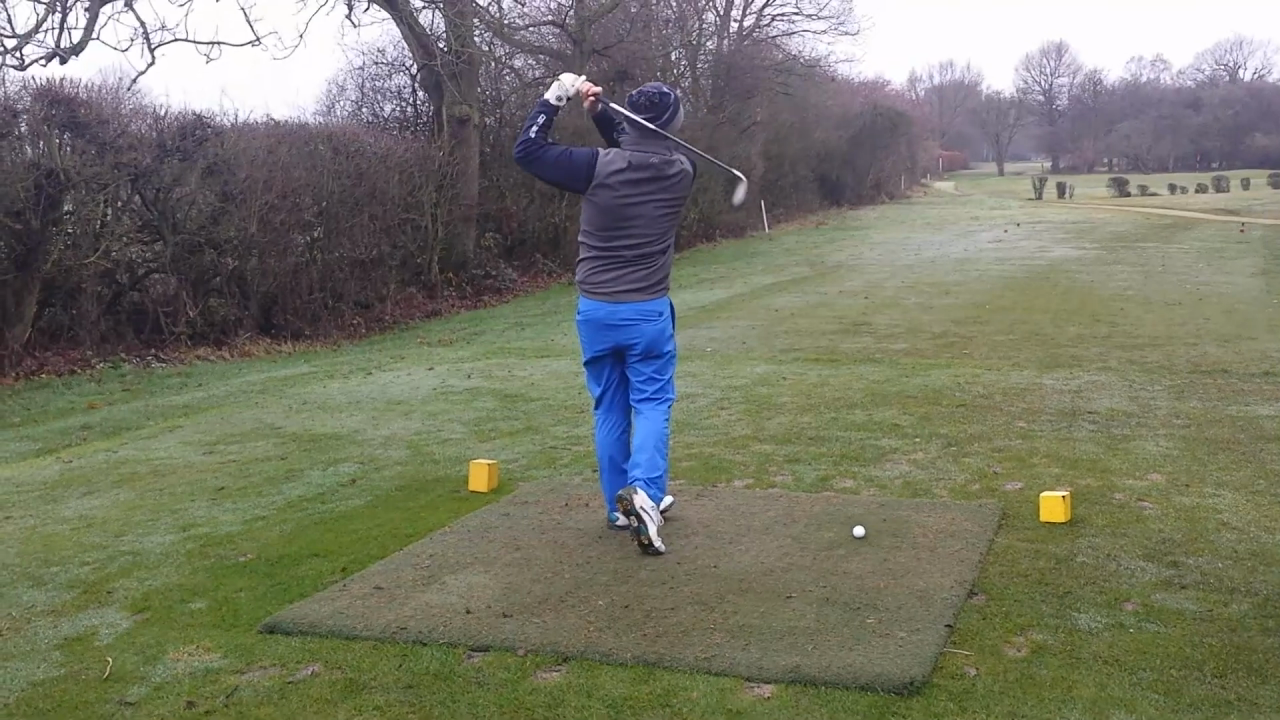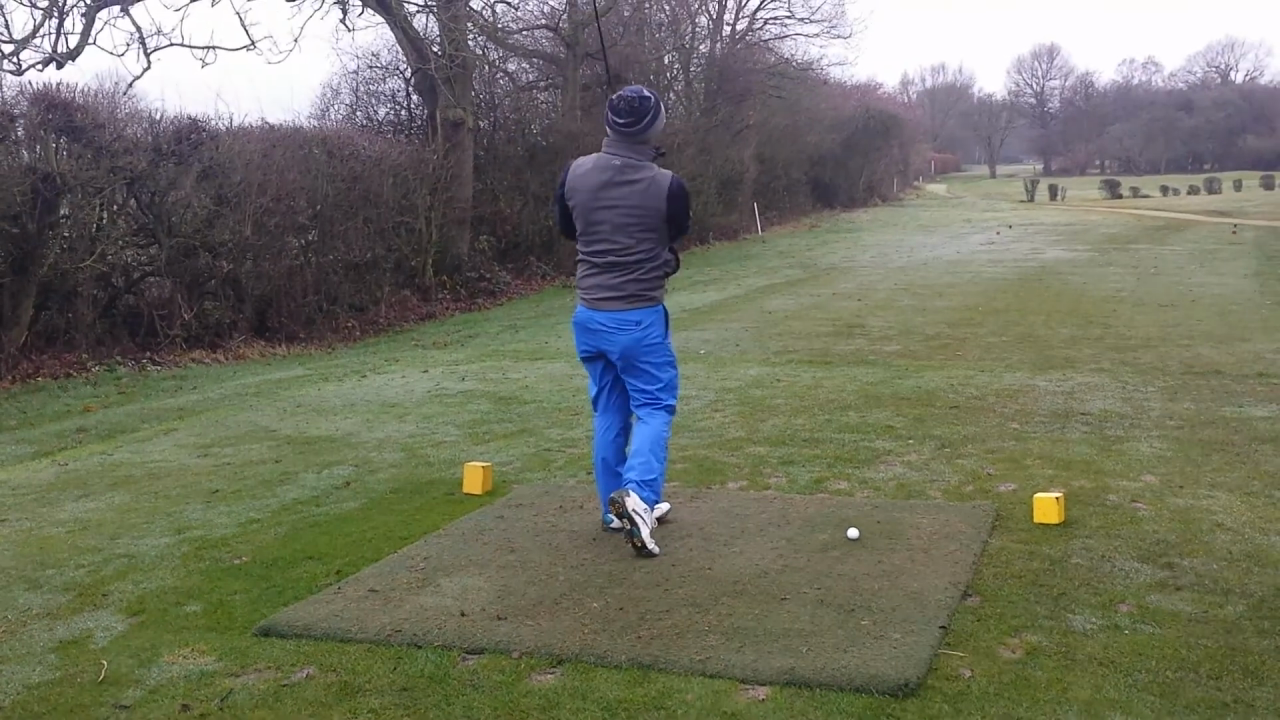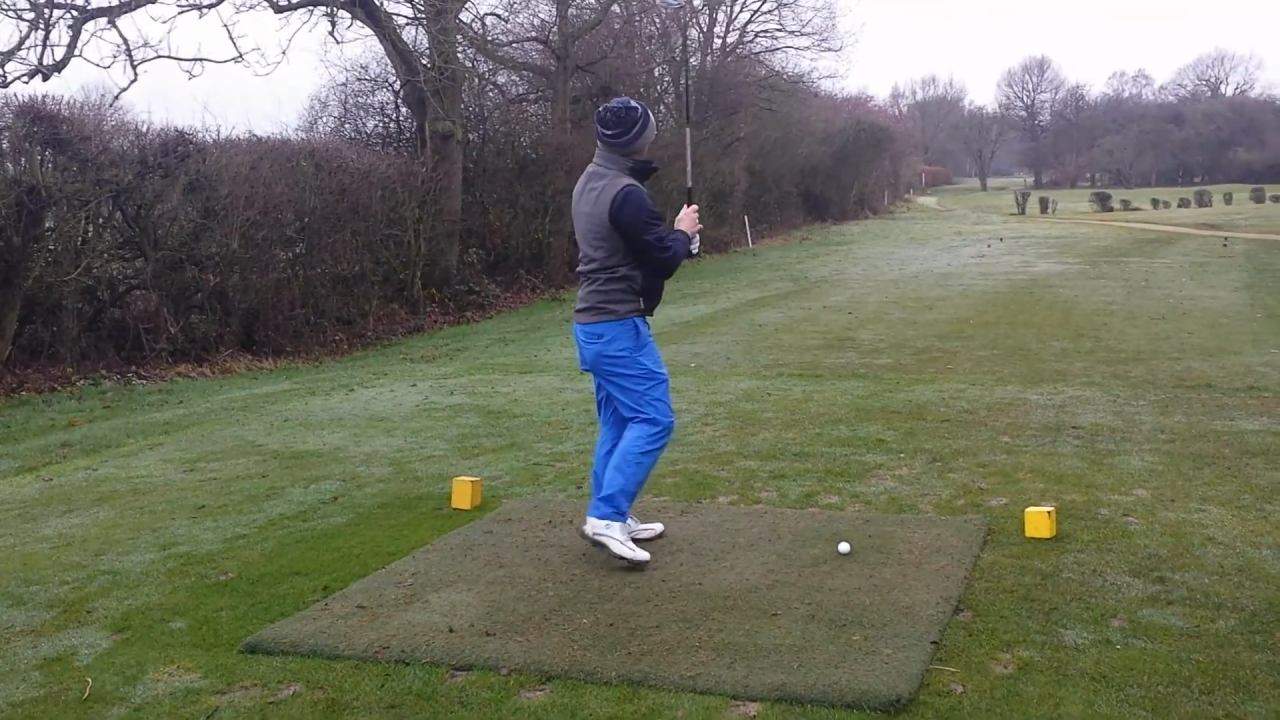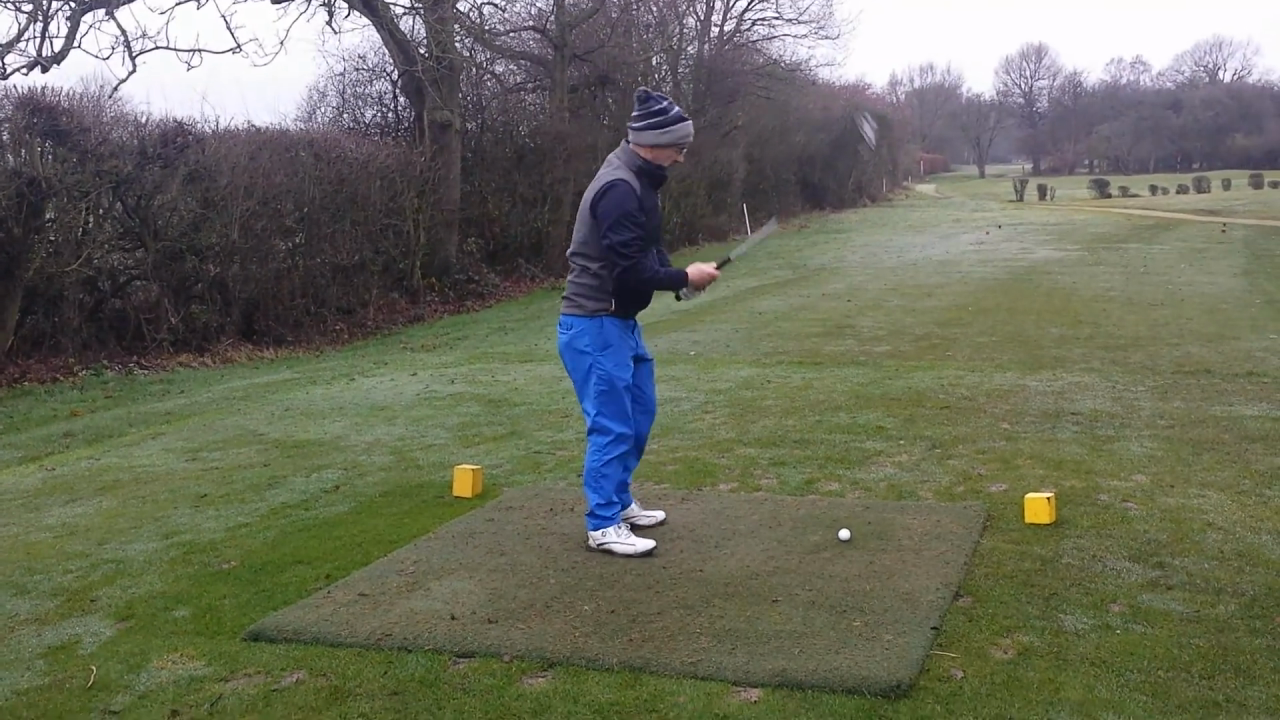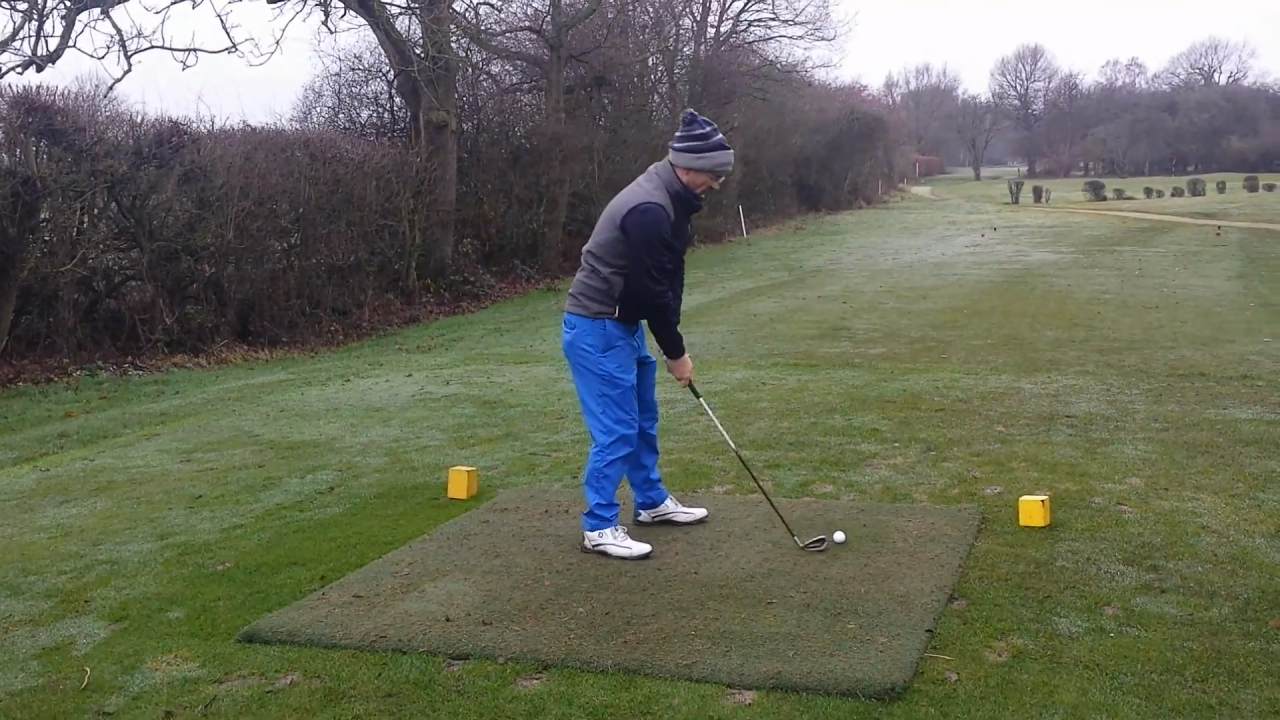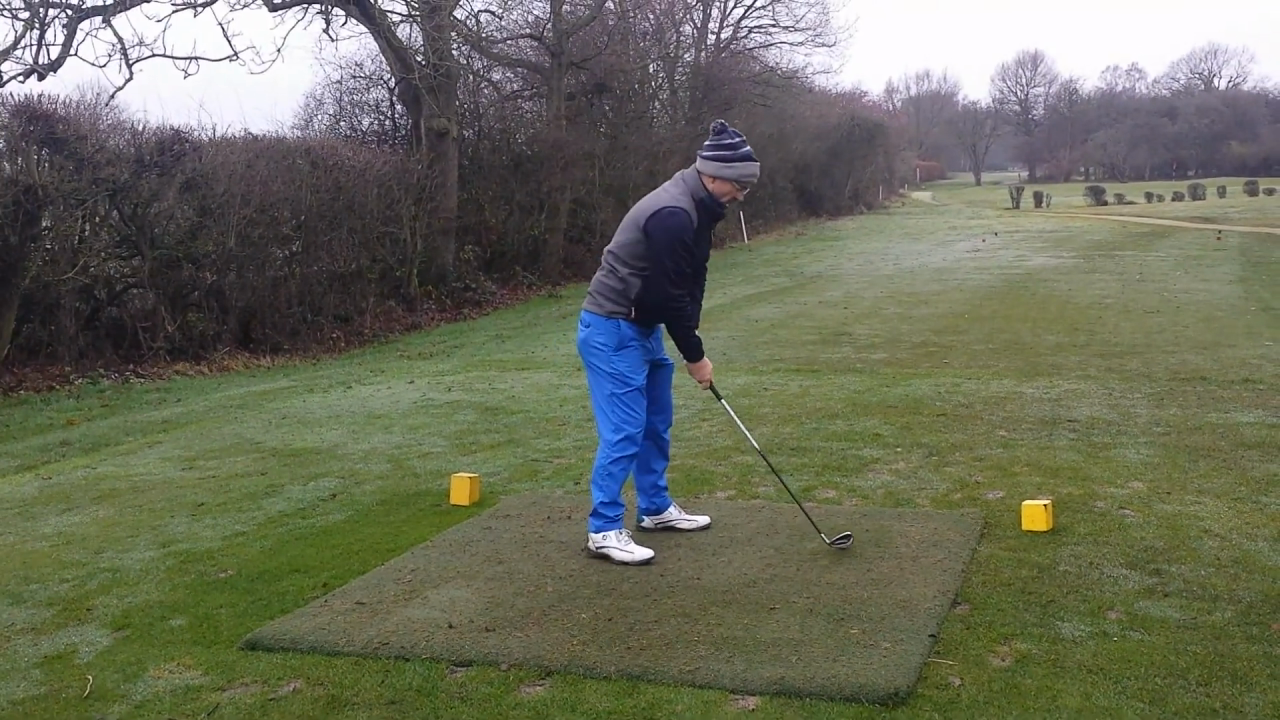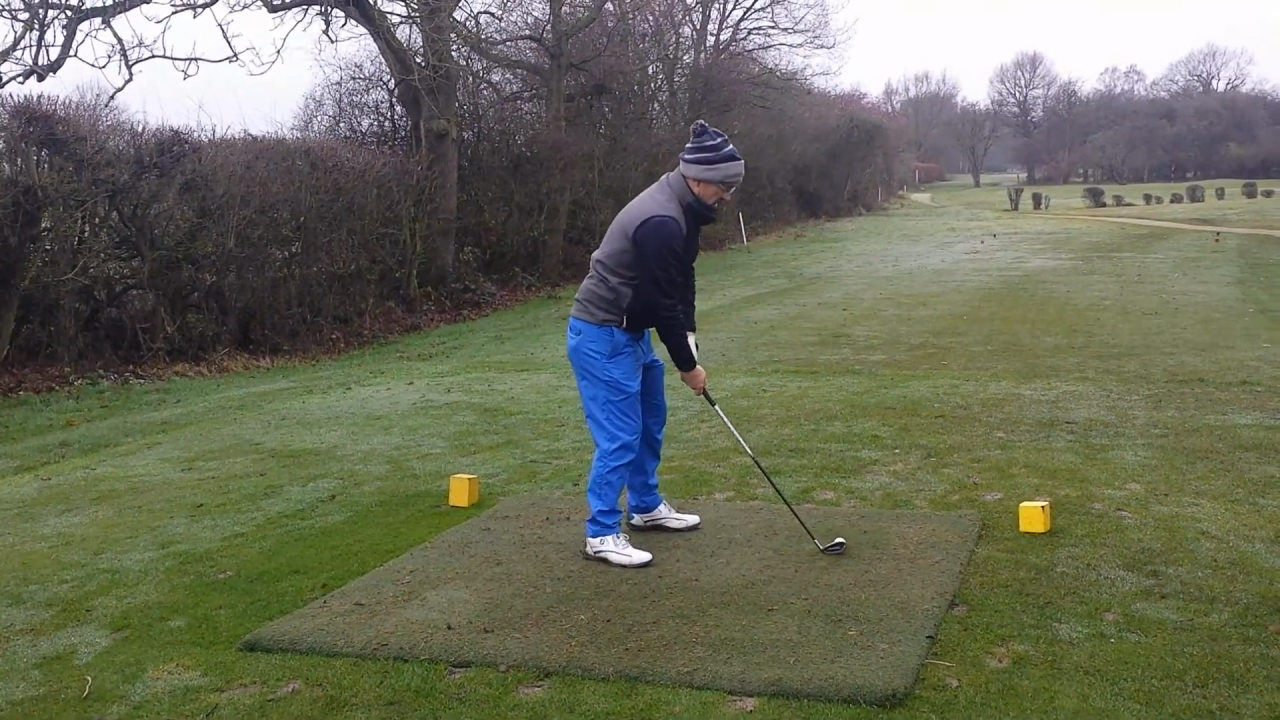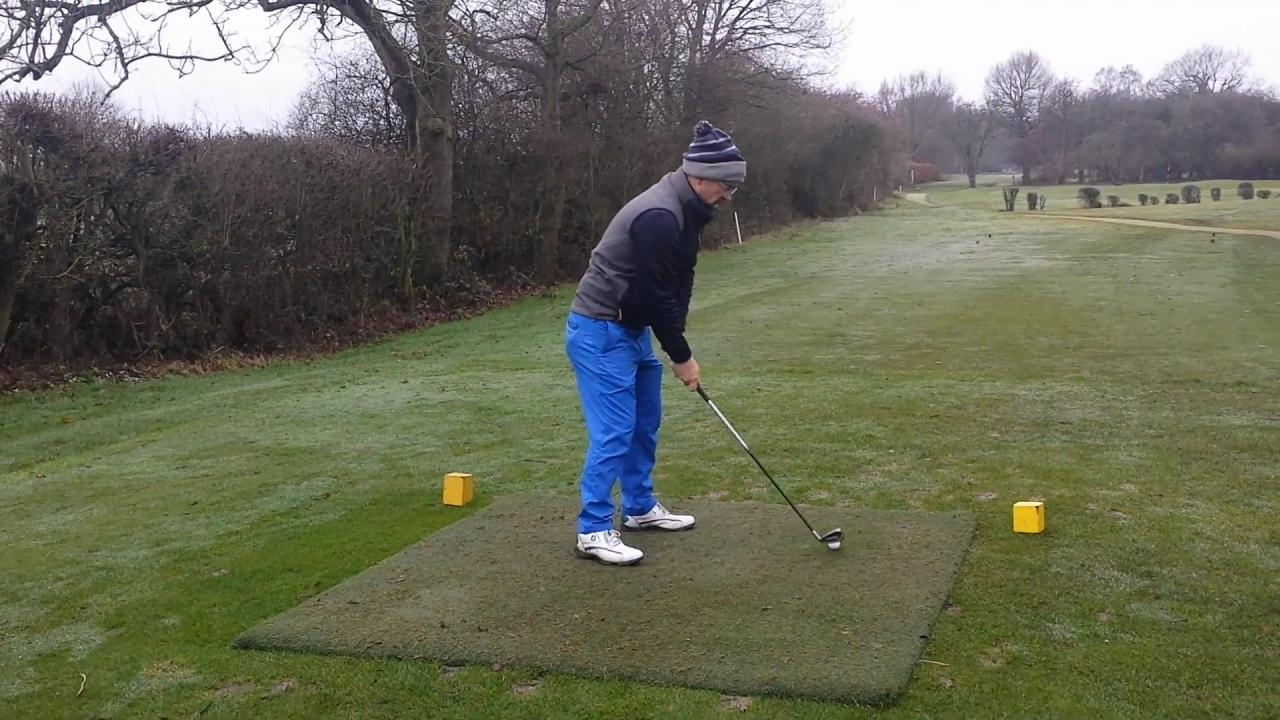
dt=0.5s
person 1, frame 1
left shoulder: (598, 166)
right shoulder: (682, 171)
left elbow: (527, 152)
left wrist: (555, 96)
right wrist: (598, 110)
left hip: (596, 310)
right hip: (649, 311)
left knee: (609, 408)
right knee: (653, 404)
left ankle: (621, 504)
right ankle: (645, 492)
person 1, frame 2
left shoulder: (577, 173)
right shoulder: (667, 186)
right elbow: (677, 232)
left hip: (590, 315)
right hip: (639, 317)
left knee: (609, 411)
right knee: (654, 408)
left ankle: (615, 507)
right ankle: (639, 495)
person 1, frame 3
left shoulder: (591, 182)
right shoulder: (627, 194)
right elbow: (660, 261)
left wrist: (675, 236)
right wrist: (684, 233)
left hip: (599, 324)
right hip: (618, 326)
left knee: (620, 423)
right knee: (652, 422)
left ankle: (611, 517)
right ankle: (604, 518)
person 1, frame 4
left shoulder: (633, 179)
right shoulder: (620, 189)
left elbow: (639, 254)
right elbow: (630, 268)
left wrist: (678, 273)
right wrist: (683, 276)
left hip: (617, 320)
right hip: (595, 324)
left knee: (638, 412)
right knee: (612, 424)
left ankle: (617, 502)
right ankle: (603, 525)
person 1, frame 5
left shoulder: (671, 198)
right shoulder: (650, 210)
left elbow: (667, 278)
right elbow: (651, 290)
left wrist: (672, 338)
right wrist: (675, 352)
left hip: (624, 323)
right hip: (597, 327)
left knee: (643, 417)
right knee: (615, 428)
left ankle: (652, 501)
right ankle: (599, 527)
person 1, frame 6
left shoulder: (695, 206)
right shoulder: (672, 214)
left elbow: (691, 280)
right elbow: (671, 294)
left wrist: (693, 337)
right wrist: (695, 355)
left hip: (642, 325)
right hip: (611, 328)
left knee: (656, 421)
right knee: (624, 428)
left ankle: (655, 508)
right ankle: (604, 529)
person 1, frame 7
left shoulder: (679, 206)
right shoulder: (661, 223)
left elbow: (681, 281)
right elbow: (662, 302)
left wrist: (689, 336)
right wrist: (687, 365)
left hip: (629, 329)
right hip: (602, 335)
left knee: (650, 421)
right knee: (619, 435)
left ankle: (646, 506)
right ankle: (602, 534)
person 1, frame 8
left shoulder: (684, 209)
right shoulder: (658, 217)
left elbow: (679, 280)
right elbow: (657, 295)
left wrist: (677, 341)
right wrist: (681, 356)
left hip: (631, 326)
right hip: (600, 330)
left knee: (644, 421)
right knee: (614, 430)
left ankle: (640, 507)
right ankle: (593, 529)
